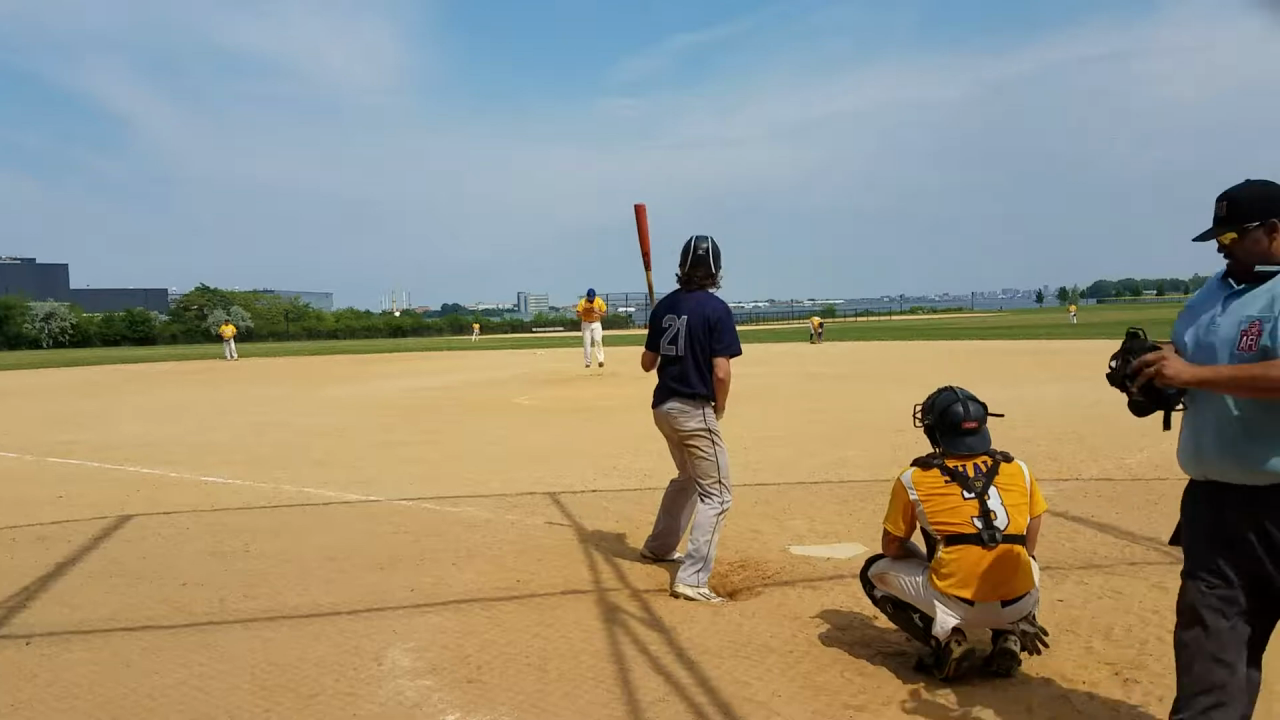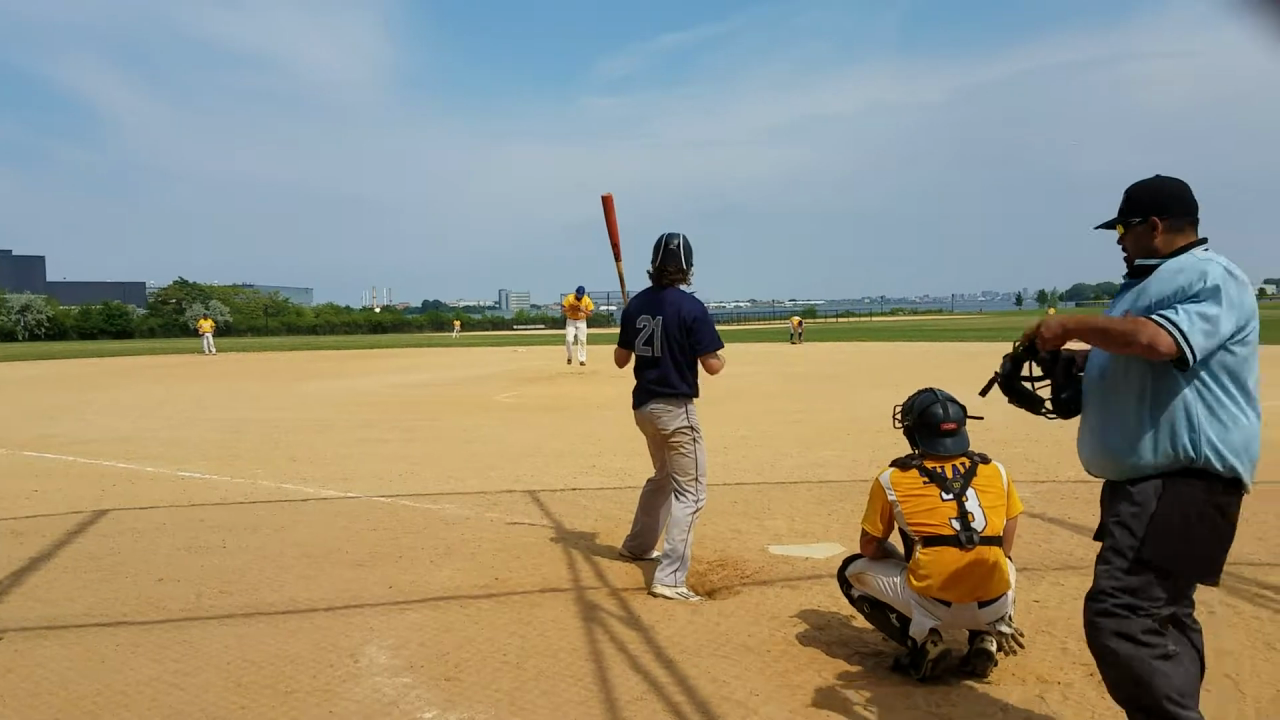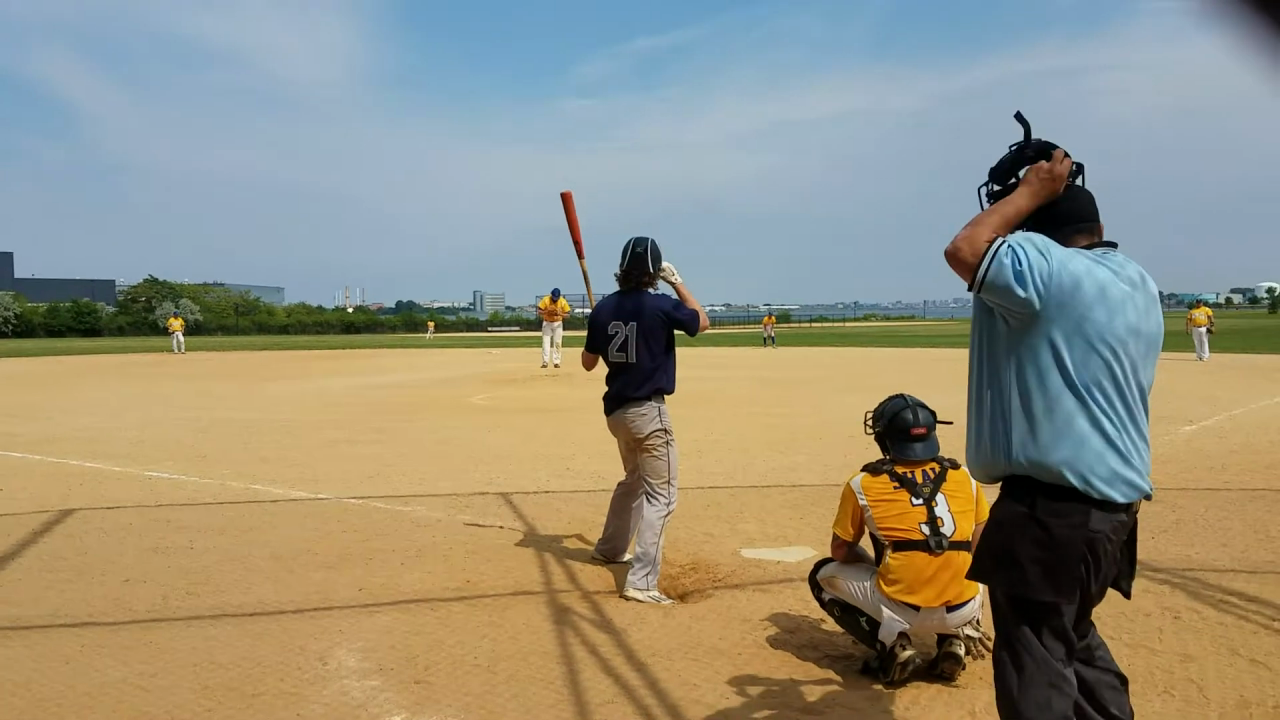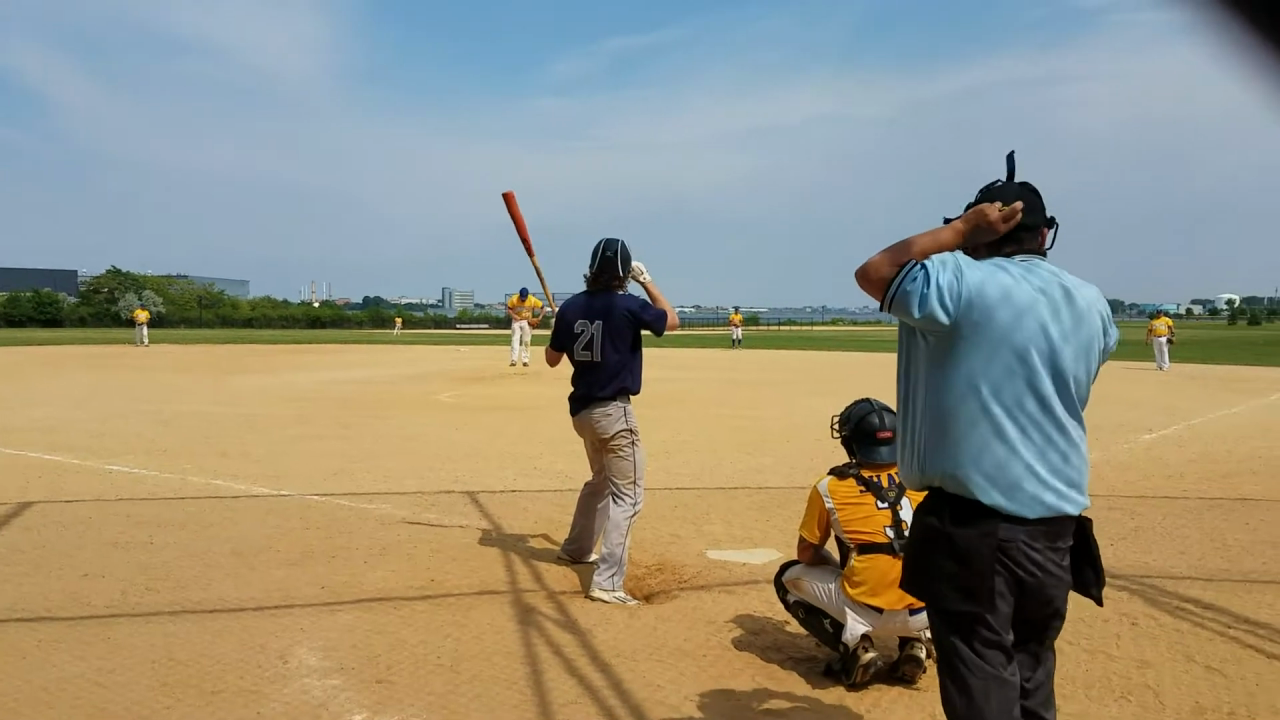
dt=0.4s
person 1, frame 1
right shoulder: (1213, 293)
right elbow: (1187, 366)
left wrist: (1196, 374)
right wrist: (1161, 371)
right hip: (1214, 495)
right knee: (1208, 619)
person 1, frame 2
left shoulder: (1213, 280)
right shoulder: (1144, 282)
left elbow: (1156, 343)
left wrist: (1072, 324)
right wrist: (1073, 358)
left hip: (1184, 487)
right hip: (1137, 485)
left knee: (1117, 614)
right knee: (1158, 618)
person 1, frame 3
left shoulder: (1044, 267)
right shoulder: (1140, 282)
left elbow: (964, 252)
left wrist: (1029, 192)
left hip: (1047, 502)
right hip: (1107, 500)
left knee: (1034, 660)
right knee: (1071, 640)
person 1, frame 4
left shoulder: (963, 282)
right shoulder: (1090, 300)
left elbow: (872, 273)
left wrist: (960, 232)
left hip: (971, 521)
right hip: (1055, 520)
right knee: (1029, 667)
person 2, frame 1
left shoulder: (664, 306)
right shoulder: (716, 309)
left elbow: (647, 363)
right elbow: (721, 372)
right wrist: (718, 410)
left hip: (664, 407)
right hip: (694, 409)
left knee: (687, 477)
right knee: (716, 494)
left ankle: (659, 547)
right ankle: (692, 579)
person 2, frame 2
left shoulder: (636, 305)
right shoulder: (690, 307)
left elbow: (620, 360)
right elbow: (712, 365)
right wrist: (718, 357)
left hip: (644, 406)
right hip: (676, 408)
left knee: (663, 476)
right knee: (689, 493)
left ankle: (638, 545)
right ankle: (669, 578)
person 2, frame 3
left shoulder: (603, 308)
right shoulder: (661, 306)
left elbow: (588, 363)
right elbow: (702, 322)
right wrist: (676, 282)
left hip: (616, 410)
right hip: (647, 410)
left knee: (634, 479)
right knee: (660, 495)
left ankle: (609, 548)
right ankle: (641, 582)
person 2, frame 4
left shoulder: (570, 307)
right shoulder: (628, 306)
left elbow: (552, 359)
right elbow: (672, 321)
right wrist: (646, 280)
left hip: (582, 409)
right hip: (613, 411)
left knee: (601, 479)
right knee: (627, 495)
left ankle: (575, 549)
right ankle: (607, 582)
person 3, frame 1
left shoulder: (914, 479)
right shoulder: (1018, 470)
left elbow: (892, 548)
right elbow: (1028, 546)
left hip: (956, 606)
right hip: (1018, 604)
left knee: (876, 571)
left ankle: (946, 639)
right ankle: (1009, 635)
person 3, frame 2
left shoulder: (892, 479)
right shoulder: (996, 471)
left elbow: (870, 548)
right elbow: (1004, 549)
left hip: (933, 605)
right hip: (993, 606)
left knee: (853, 571)
left ankle: (923, 640)
right ankle: (986, 637)
person 3, frame 3
left shoulder: (863, 484)
right shoulder: (964, 477)
left elbow: (841, 552)
right elbow: (973, 549)
left hip: (902, 610)
right hip: (963, 610)
left knee: (824, 574)
left ankle: (892, 644)
right ankle: (954, 640)
person 3, frame 4
left shoulder: (829, 488)
left elbow: (807, 554)
left hip: (865, 612)
right hip: (923, 613)
left knee: (789, 576)
left ankle: (854, 647)
right ankle: (914, 643)
